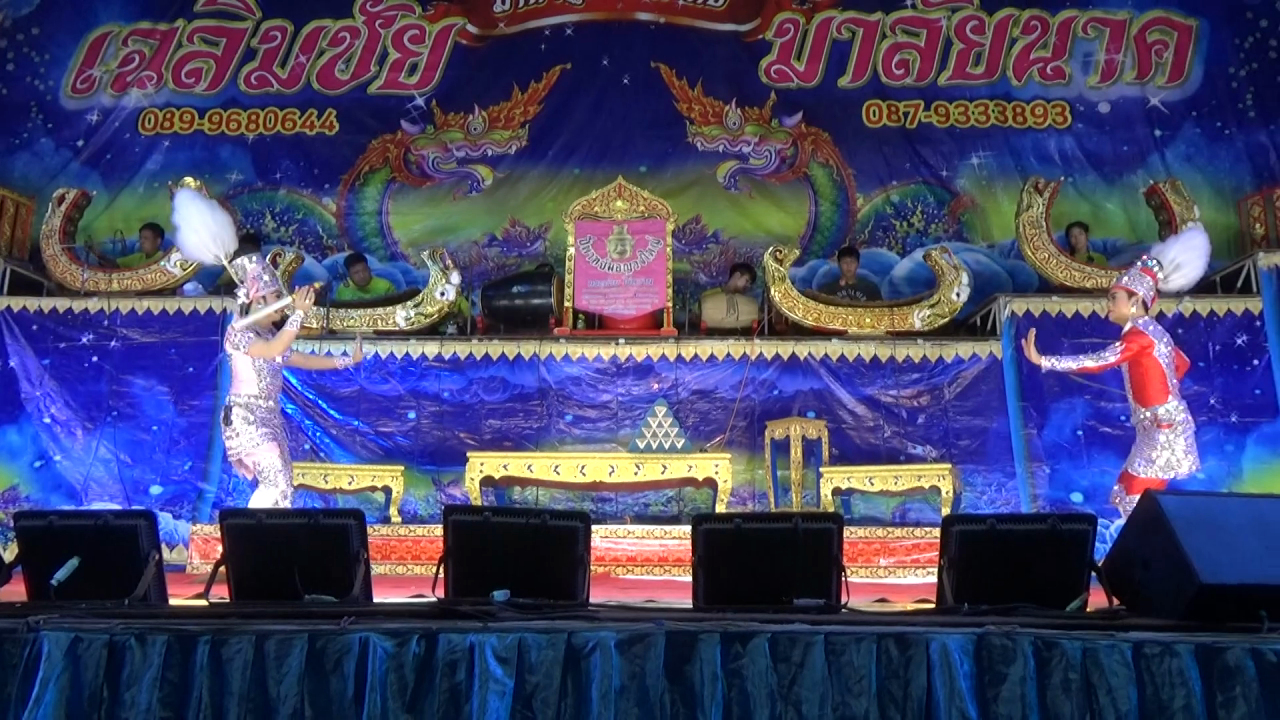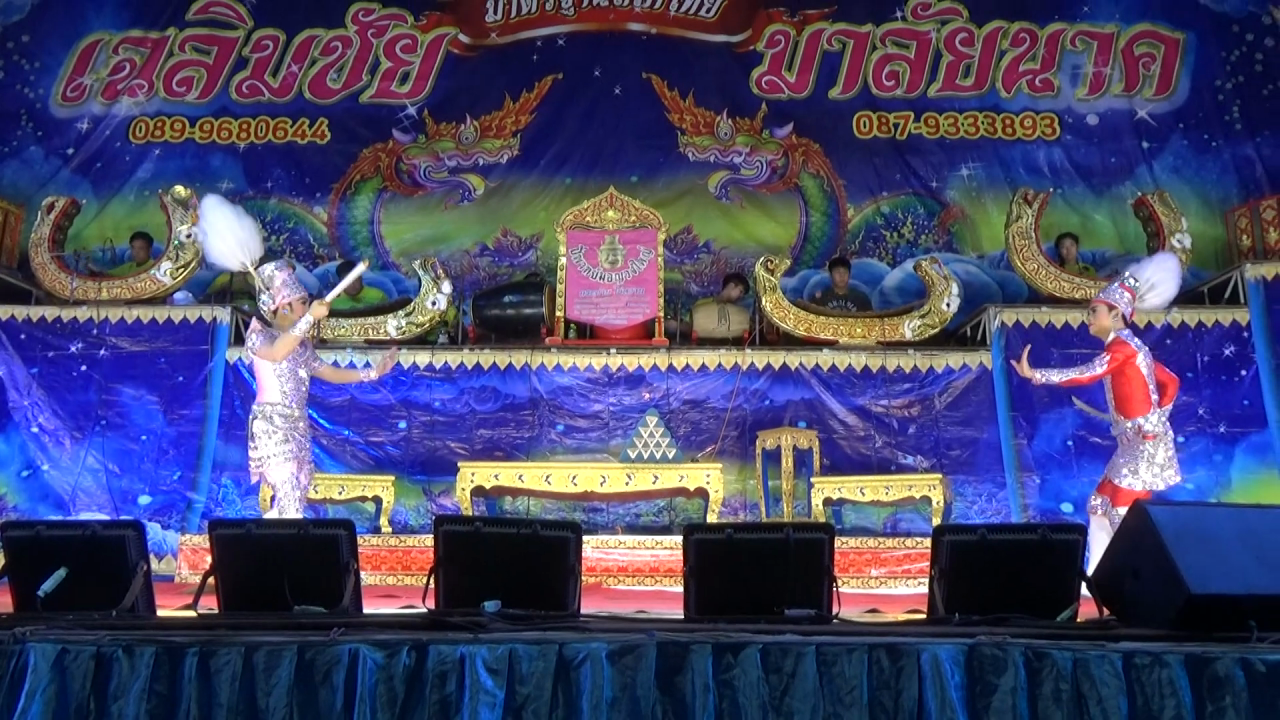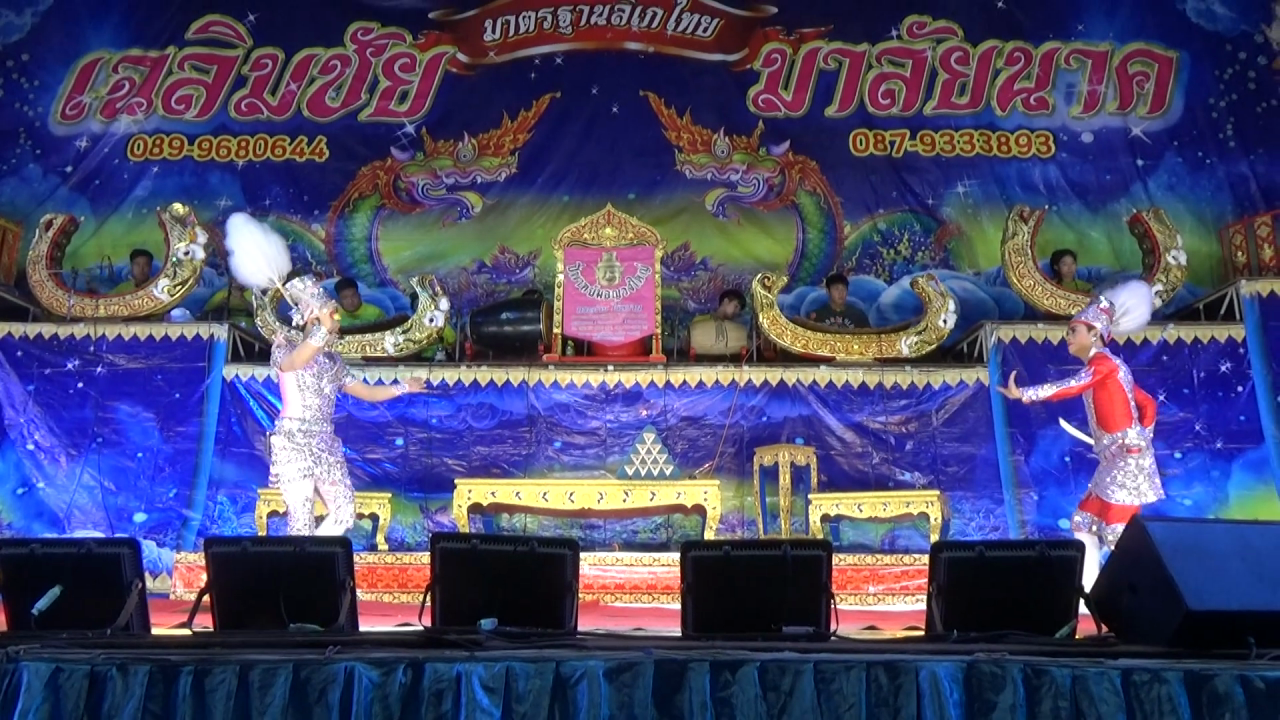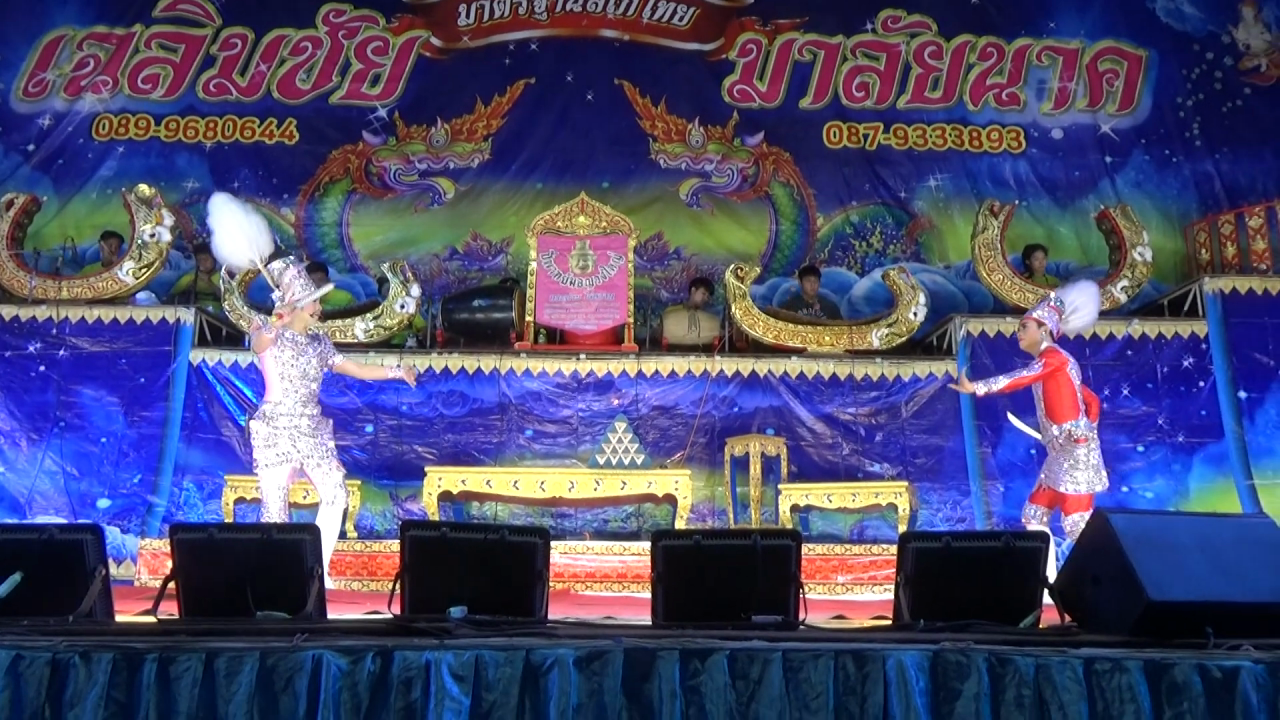
dt=0.3s
person 1, frame 1
left shoulder: (1140, 335)
right shoulder: (1150, 332)
left elbow: (1099, 361)
right elbow: (1182, 364)
left wrist: (1043, 361)
left hip: (1163, 434)
right hip: (1156, 432)
left knee: (1138, 504)
right knee: (1123, 495)
person 1, frame 2
left shoulder: (1122, 346)
right shoulder: (1128, 348)
left elbow: (1087, 373)
right elbow: (1170, 382)
left wrist: (1035, 375)
right wrist: (1157, 419)
left hip: (1145, 445)
right hip: (1133, 445)
left knee: (1122, 515)
right knee: (1099, 506)
right ankle: (1096, 576)
person 1, frame 3
left shoulder: (1104, 362)
right shoulder: (1105, 369)
left elbow: (1070, 386)
right elbow: (1148, 404)
left wrist: (1022, 394)
right wrist: (1142, 441)
left hip: (1127, 460)
right hip: (1114, 462)
left knee: (1117, 533)
right knee: (1083, 523)
right ankle: (1089, 592)
person 1, frame 4
left shoulder: (1054, 357)
right shoulder: (1051, 365)
left elbow: (1021, 377)
right elbow: (1092, 401)
left wrist: (977, 388)
right wrist: (1087, 434)
left hip: (1075, 453)
right hip: (1061, 454)
left knee: (1076, 524)
right knee: (1034, 514)
right ankle: (1050, 581)
person 2, frame 1
left shoulder: (272, 335)
right shoulder: (239, 332)
left elbow: (307, 361)
right elbow: (272, 351)
left wrist: (349, 360)
right wrist: (299, 313)
left hip: (269, 418)
right hip: (245, 418)
left knee: (281, 494)
right knee: (276, 482)
person 2, frame 2
left shoulder: (303, 347)
right shoulder: (259, 334)
left elbow: (333, 373)
right elbow: (277, 353)
left wrist: (375, 371)
right wrist: (310, 317)
left hip: (298, 427)
right hip: (272, 427)
left knee: (295, 501)
right knee: (291, 502)
person 2, frame 3
left shoulder: (333, 361)
right shoulder: (285, 348)
left elbow: (367, 391)
right elbow: (295, 363)
left wrist: (404, 388)
right wrist: (324, 330)
left hip: (325, 444)
right hip: (293, 443)
left knee: (344, 512)
right knee: (301, 521)
person 2, frame 4
left shoulder: (319, 343)
right shoulder: (274, 337)
left elbow: (355, 369)
right elbow: (259, 345)
left wrist: (397, 372)
right wrist: (273, 328)
left hip: (313, 430)
right hip: (276, 430)
left knee: (335, 495)
right knee: (274, 506)
left ankle: (318, 569)
